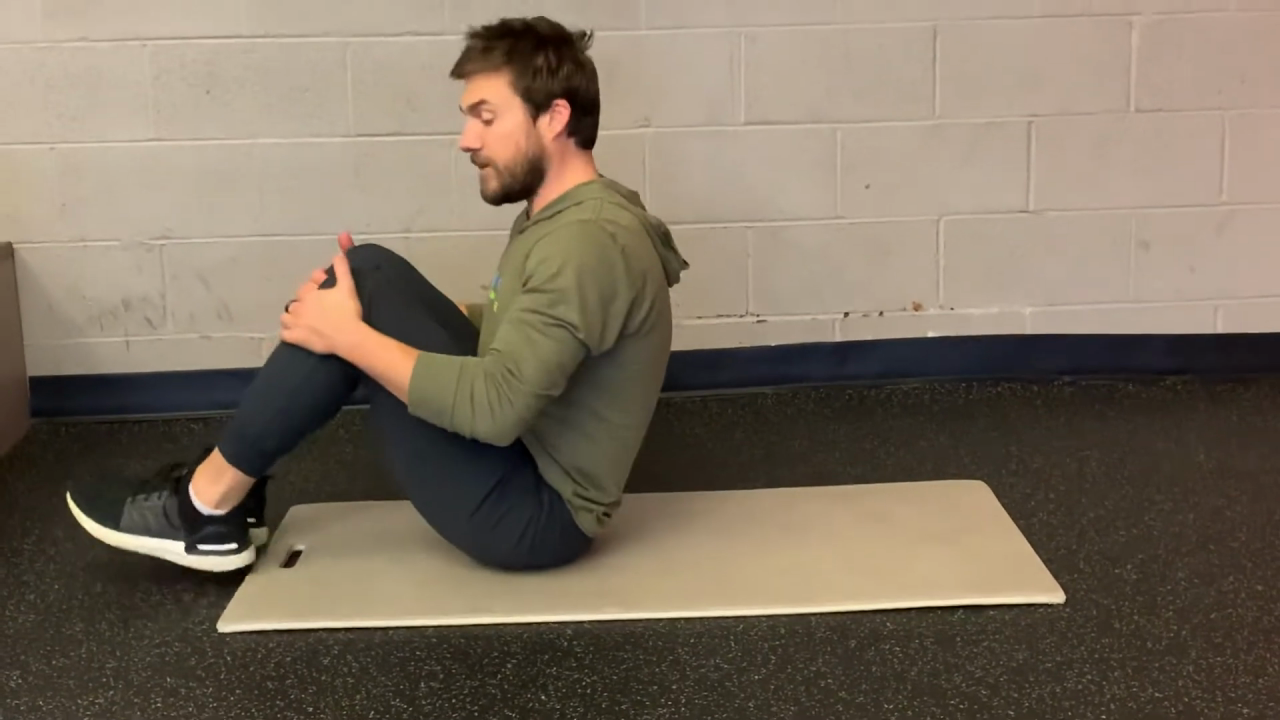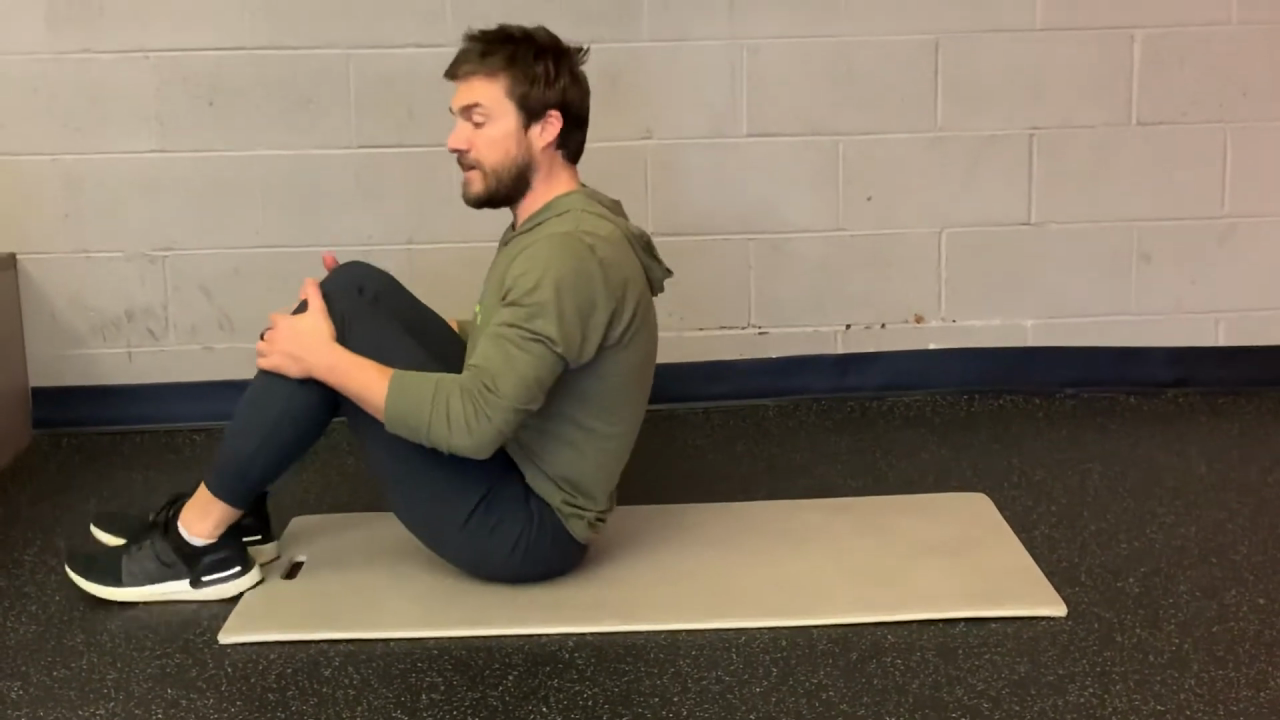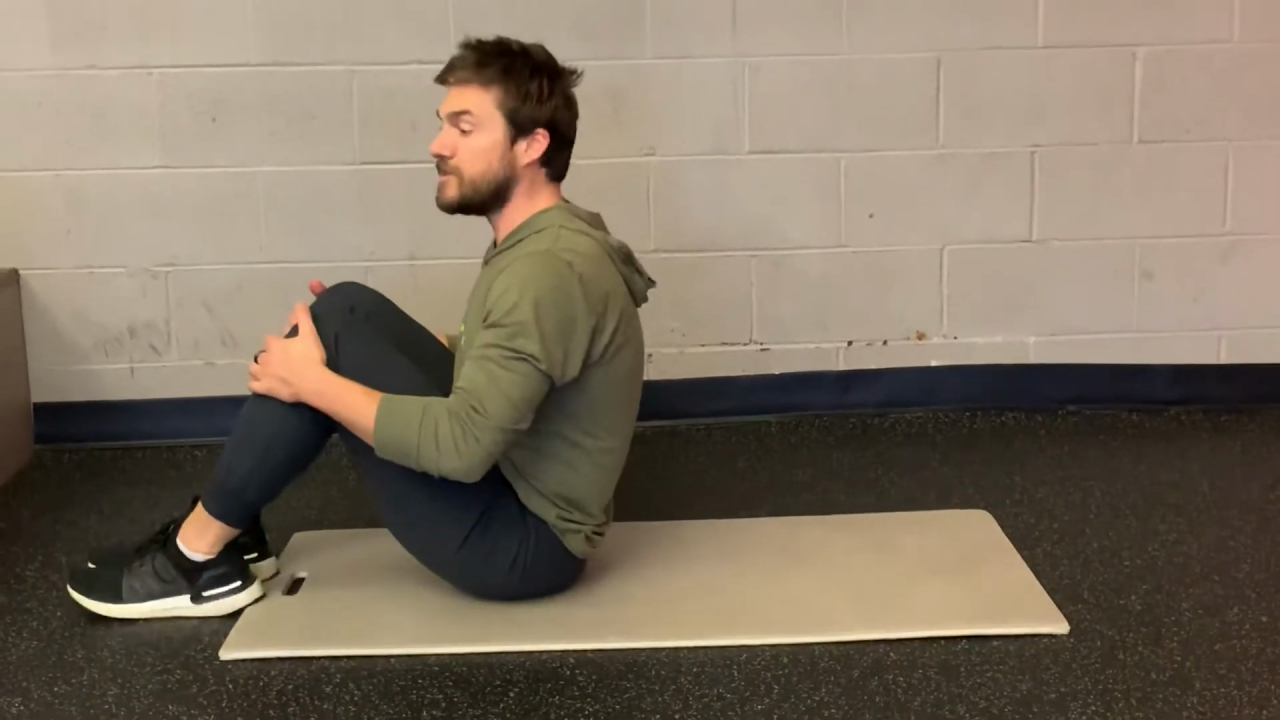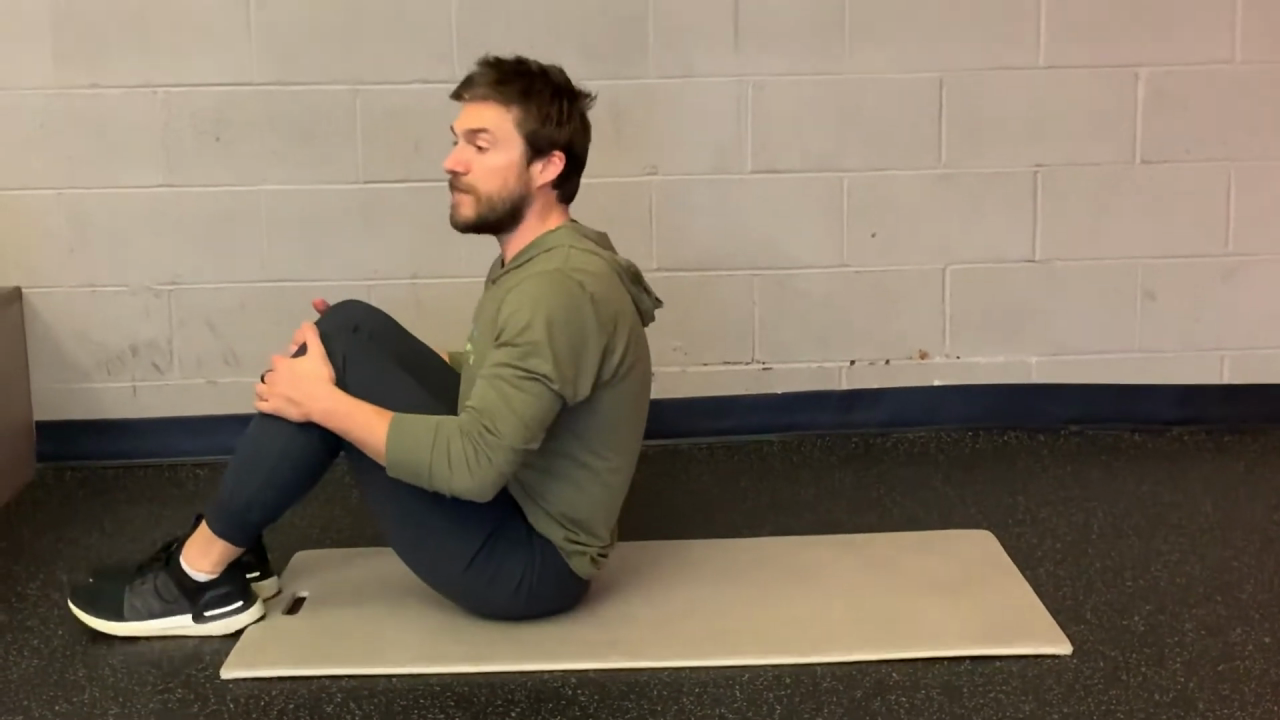
dt=0.2s
person 1, frame 1
left shoulder: (590, 242)
right shoulder: (562, 215)
left elbow: (494, 407)
right elbow: (502, 326)
left wrist: (347, 334)
right wrist: (364, 302)
left hip: (531, 514)
right hip: (519, 459)
left knee: (353, 312)
right knee: (366, 271)
left ankle: (205, 508)
right ankle: (231, 489)
person 1, frame 2
left shoulder: (569, 253)
right shoulder: (548, 226)
left elbow: (473, 422)
right elbow: (491, 344)
left wrist: (324, 356)
right wrist: (352, 322)
left hip: (525, 526)
right hip: (518, 475)
left knee: (338, 329)
right knee: (355, 288)
left ankle: (199, 542)
right ankle: (234, 511)
person 1, frame 3
left shoulder: (550, 269)
right shoulder: (536, 241)
left elbow: (463, 445)
right elbow: (485, 361)
left wrist: (314, 380)
right wrist: (343, 336)
left hip: (525, 544)
right hip: (513, 487)
left knee: (334, 340)
right knee: (345, 308)
left ankle: (201, 559)
right ankle: (229, 529)
person 1, frame 4
left shoulder: (561, 290)
right shoulder: (534, 261)
left elbow: (475, 466)
right elbow: (490, 375)
left wrist: (323, 402)
right wrist: (346, 353)
left hip: (529, 562)
right hip: (513, 501)
left knee: (338, 358)
right knee: (348, 326)
left ankle: (202, 576)
right ankle: (229, 546)
